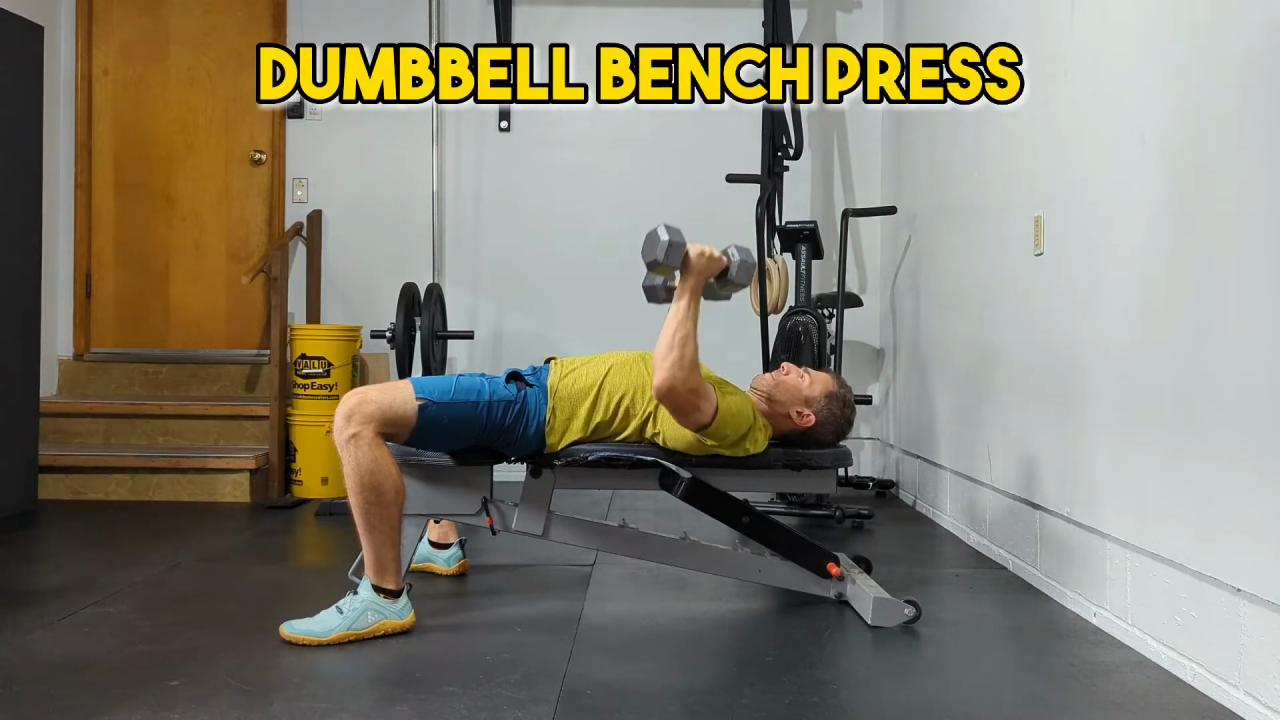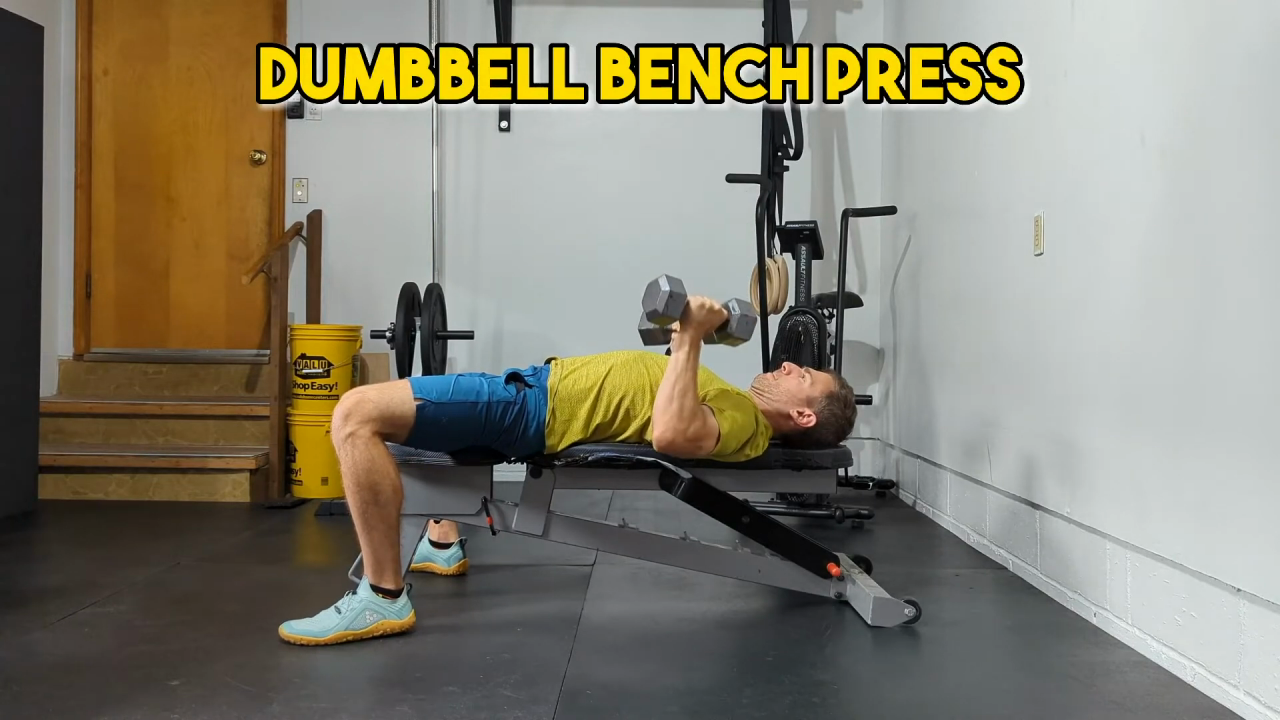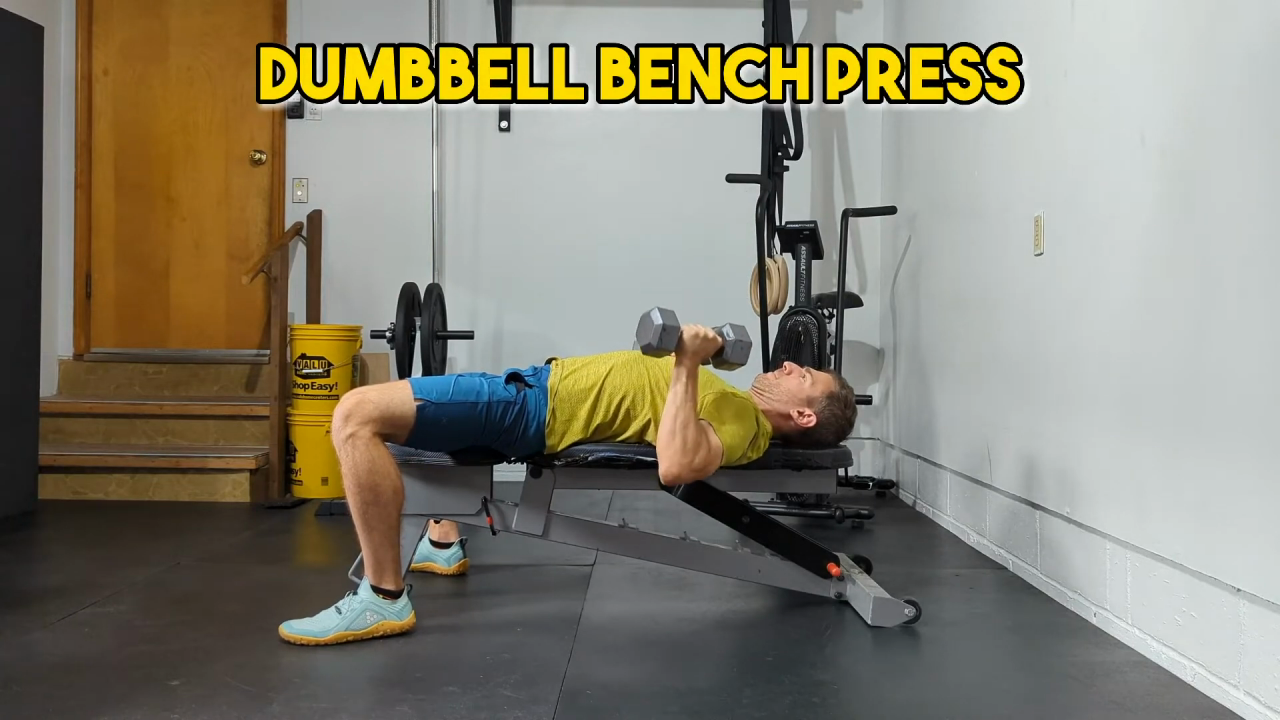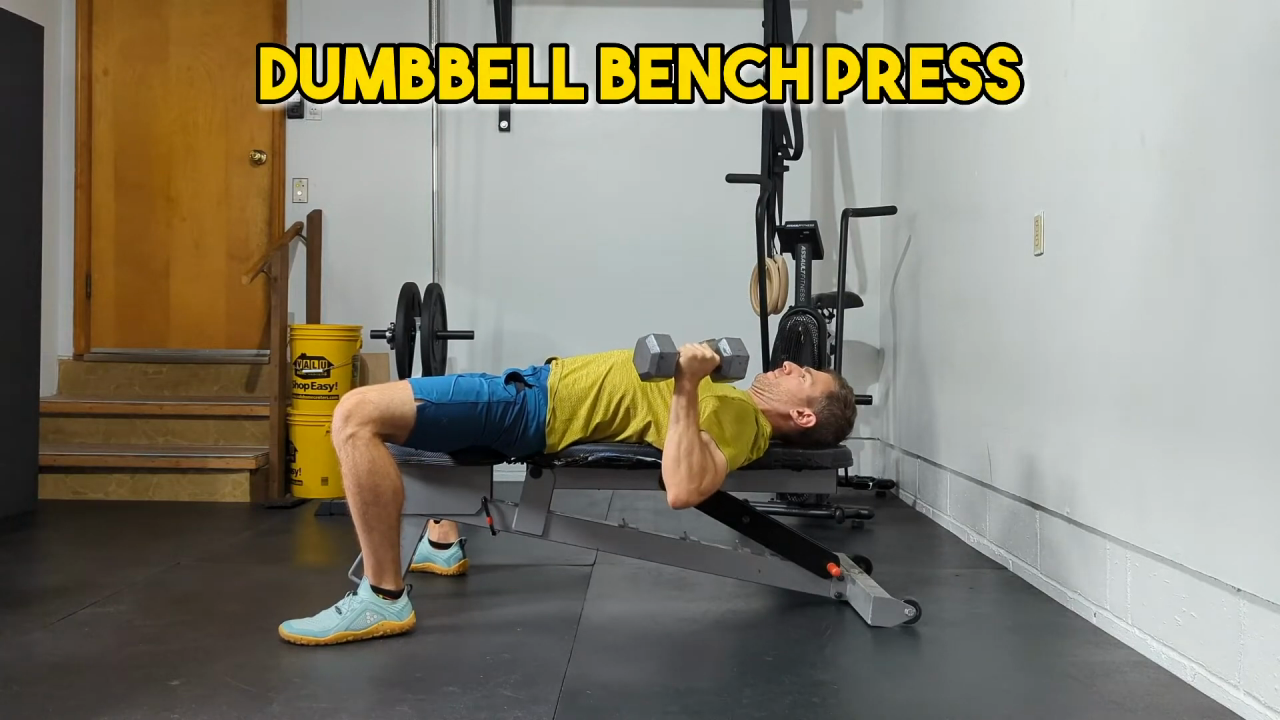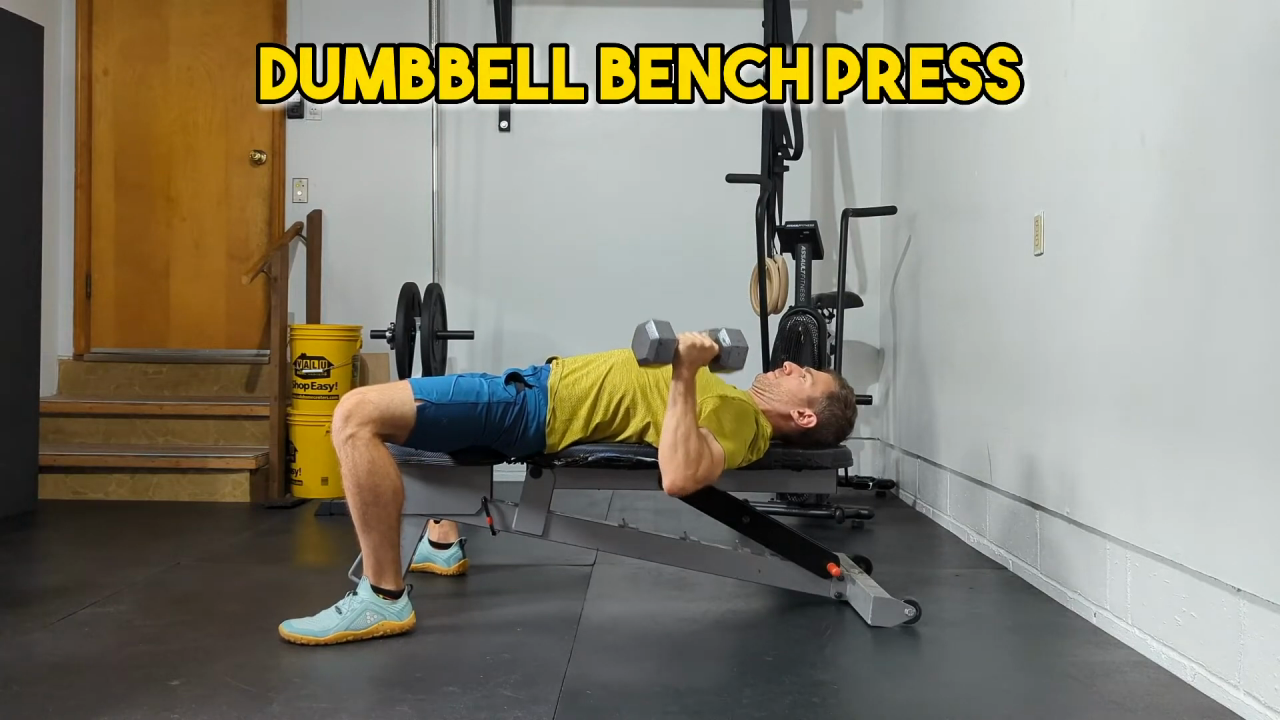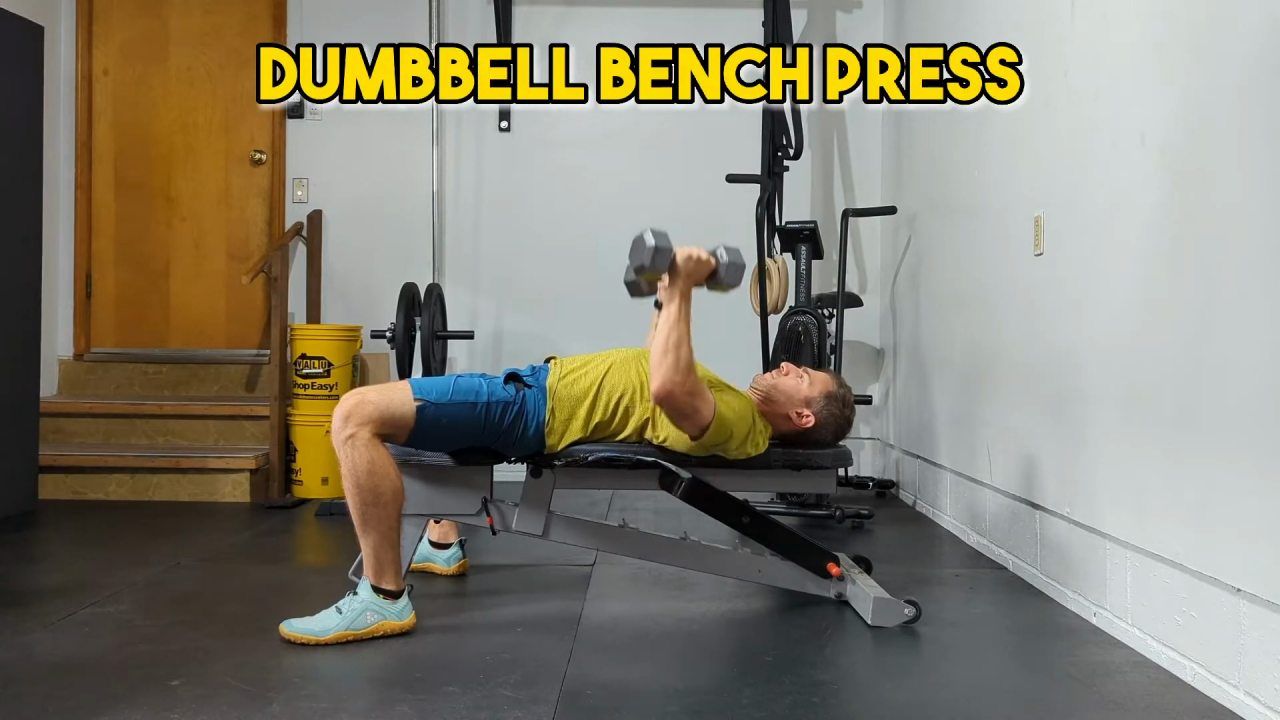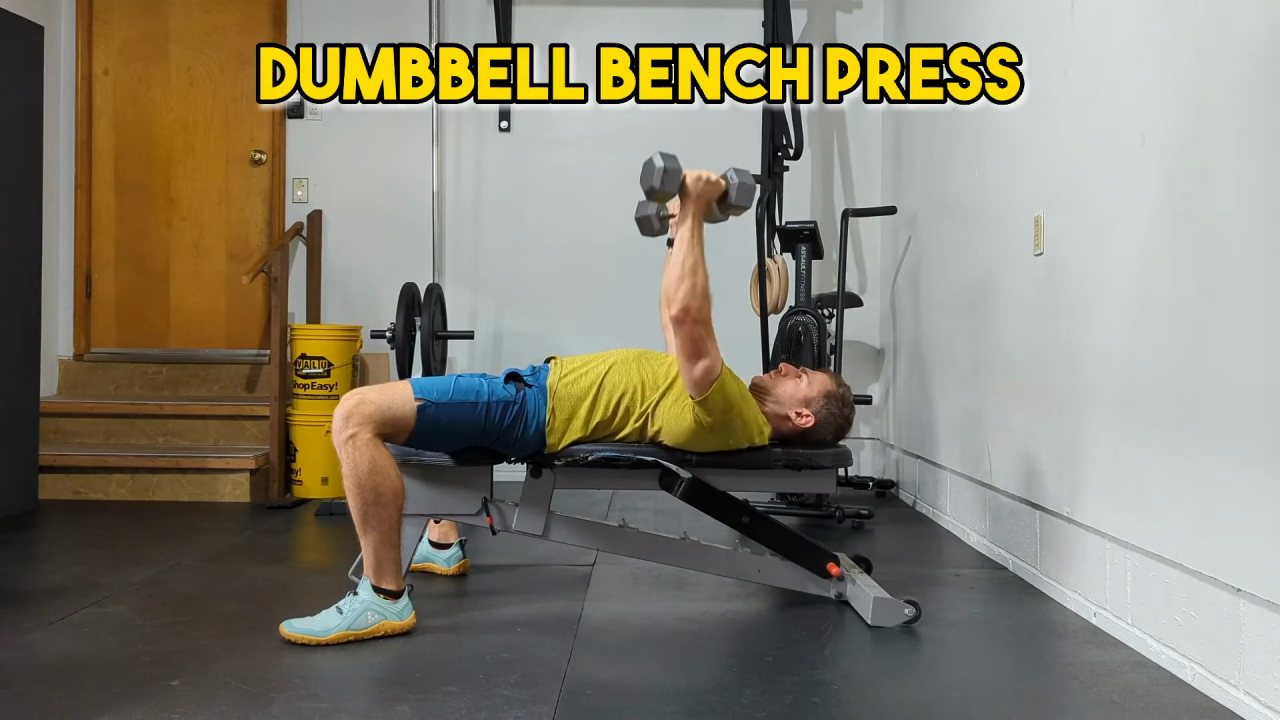
dt=0.3s
person 1, frame 1
left shoulder: (738, 423)
right shoulder: (738, 405)
left elbow: (667, 385)
right elbow: (676, 377)
left wrist: (691, 288)
right wrist: (688, 289)
left hip: (534, 407)
right hip: (544, 386)
left knee: (359, 415)
right knee: (420, 397)
left ankle: (384, 597)
right ankle: (441, 545)
person 1, frame 2
left shoulder: (742, 426)
right shoulder: (739, 410)
left elbow: (670, 434)
left wrist: (690, 336)
right wrist: (688, 334)
left hip: (537, 408)
right hip: (546, 385)
left knee: (358, 414)
right knee: (416, 404)
left ankle: (384, 597)
right ankle: (442, 546)
person 1, frame 3
left shoulder: (741, 424)
right shoulder: (739, 409)
left elbow: (676, 466)
left wrist: (687, 366)
right wrist: (688, 356)
left hip: (535, 407)
right hip: (545, 385)
left knee: (357, 415)
right knee: (413, 401)
left ankle: (383, 598)
right ankle: (442, 545)
person 1, frame 4
left shoulder: (740, 425)
right shoulder: (738, 407)
left elbow: (683, 490)
left wrist: (685, 387)
right wrist: (691, 378)
left hip: (535, 407)
left knee: (358, 414)
right knee: (418, 402)
left ankle: (383, 598)
right ankle: (441, 543)
person 1, frame 5
left shoulder: (742, 428)
right shoulder: (741, 413)
left elbow: (680, 475)
left wrist: (684, 373)
right wrist: (683, 362)
left hip: (537, 409)
right hip: (546, 383)
left knee: (357, 413)
right knee: (418, 400)
left ankle: (382, 598)
right ankle: (442, 544)
person 1, frame 6
left shoulder: (736, 425)
right shoulder: (735, 405)
left elbow: (664, 386)
right elbow: (666, 366)
left wrist: (683, 289)
right wrist: (672, 291)
left hip: (534, 408)
left knee: (357, 417)
right knee: (413, 399)
left ankle: (384, 598)
right ankle: (442, 545)
person 1, frame 7
left shoulder: (730, 418)
right shoulder: (736, 406)
left elbow: (684, 315)
right elbow: (686, 319)
left wrist: (694, 214)
right wrist: (682, 230)
left hip: (534, 409)
right hip: (544, 387)
left knee: (357, 415)
right knee: (417, 402)
left ankle: (384, 599)
right ankle: (442, 547)
